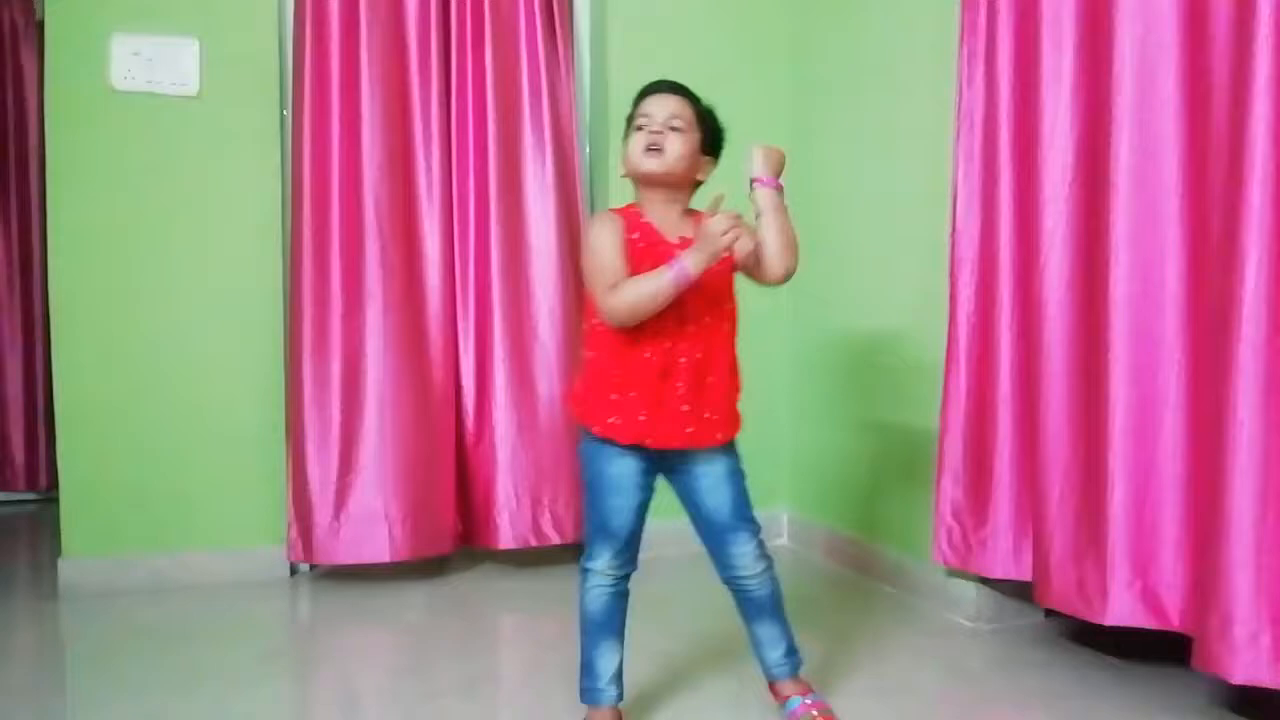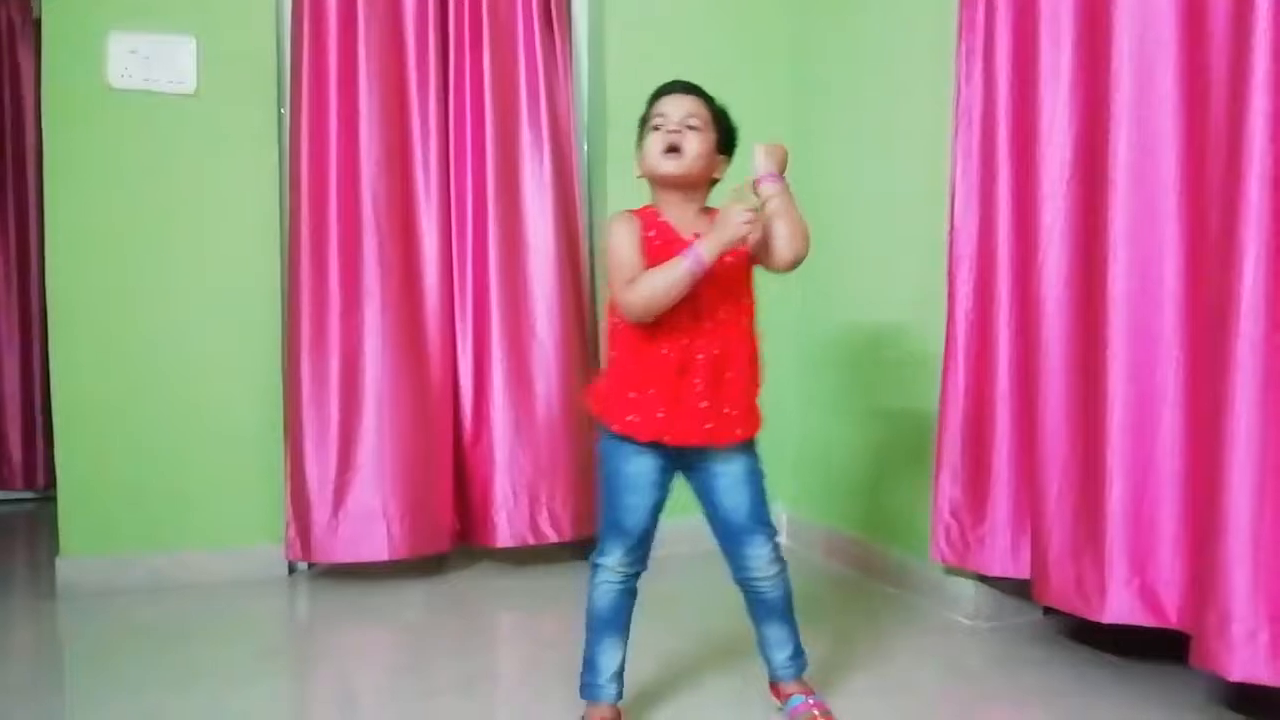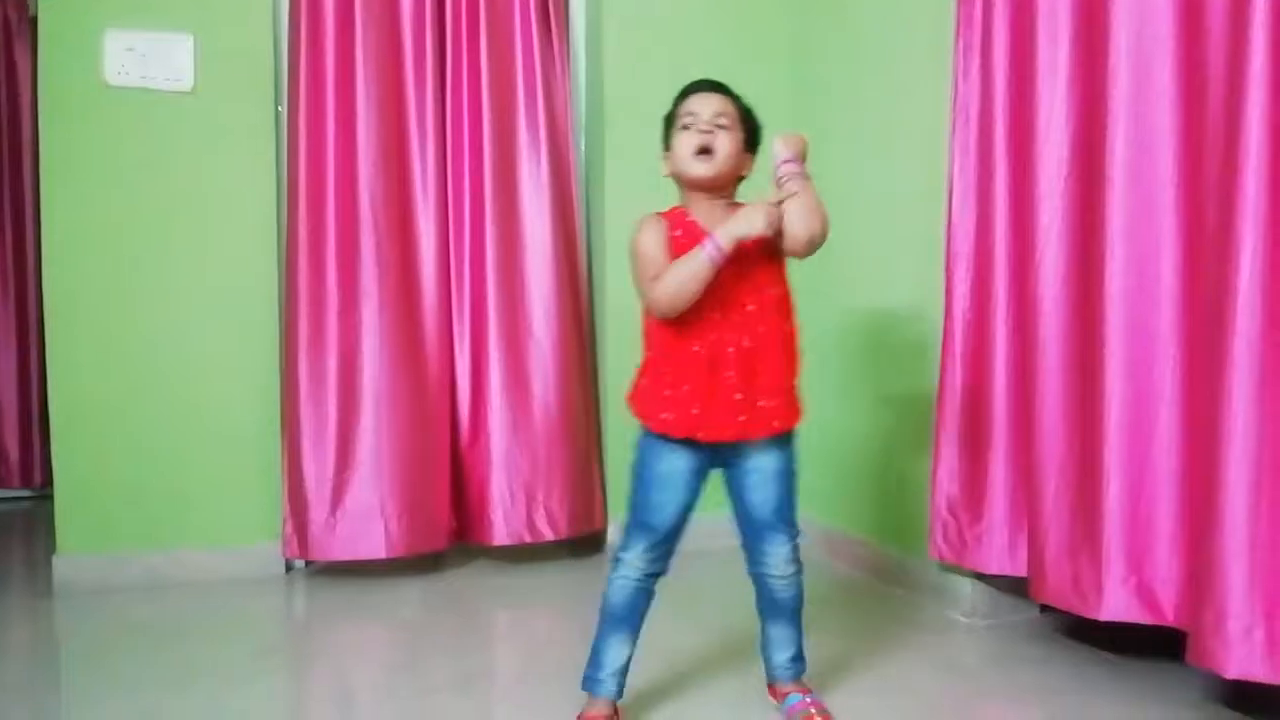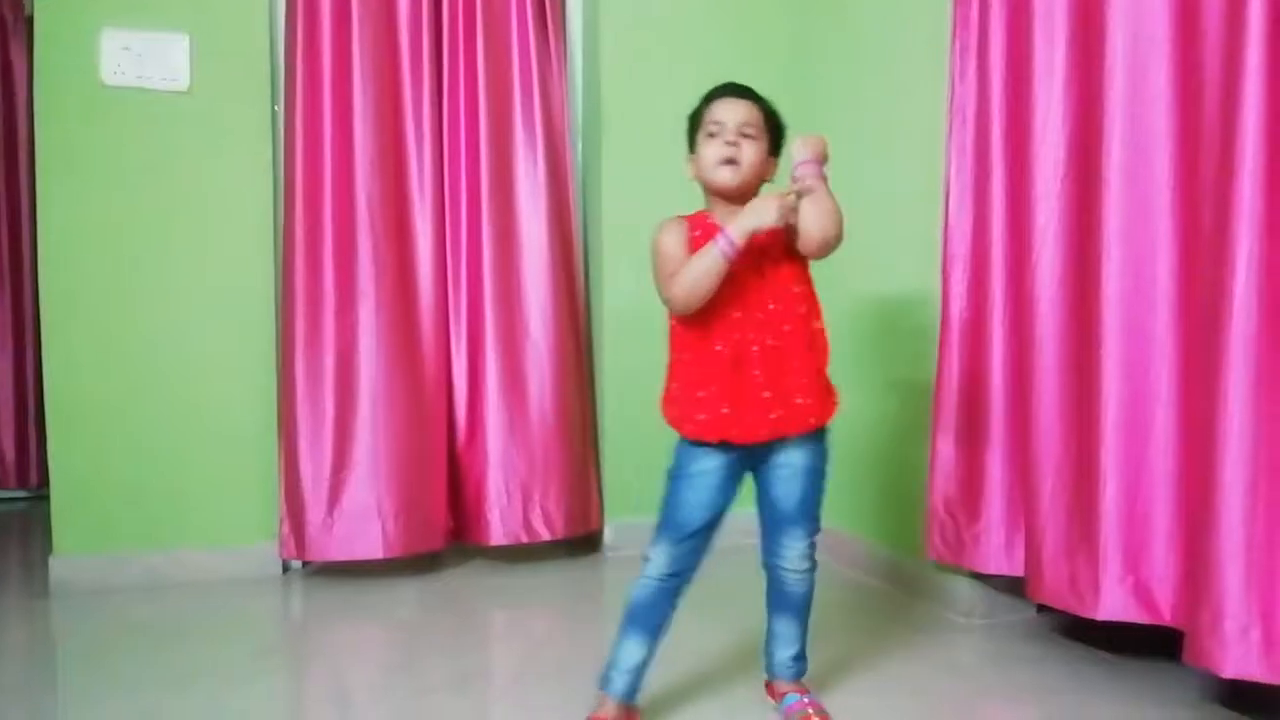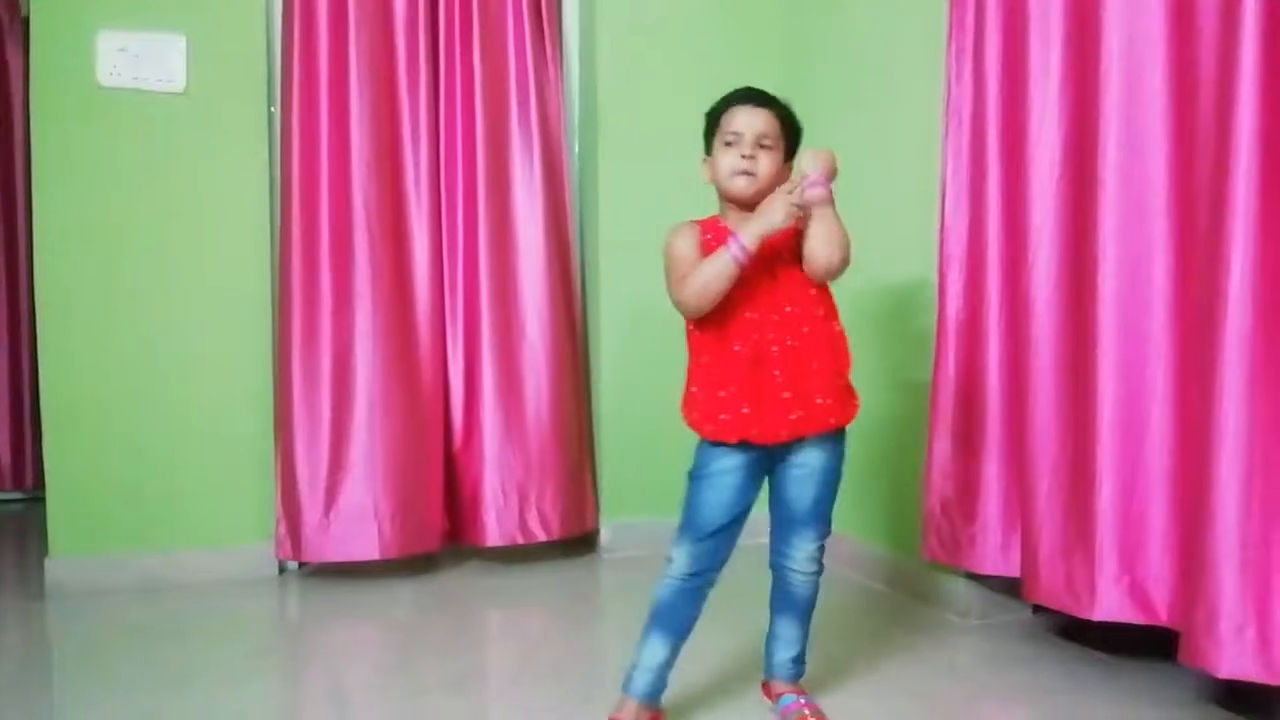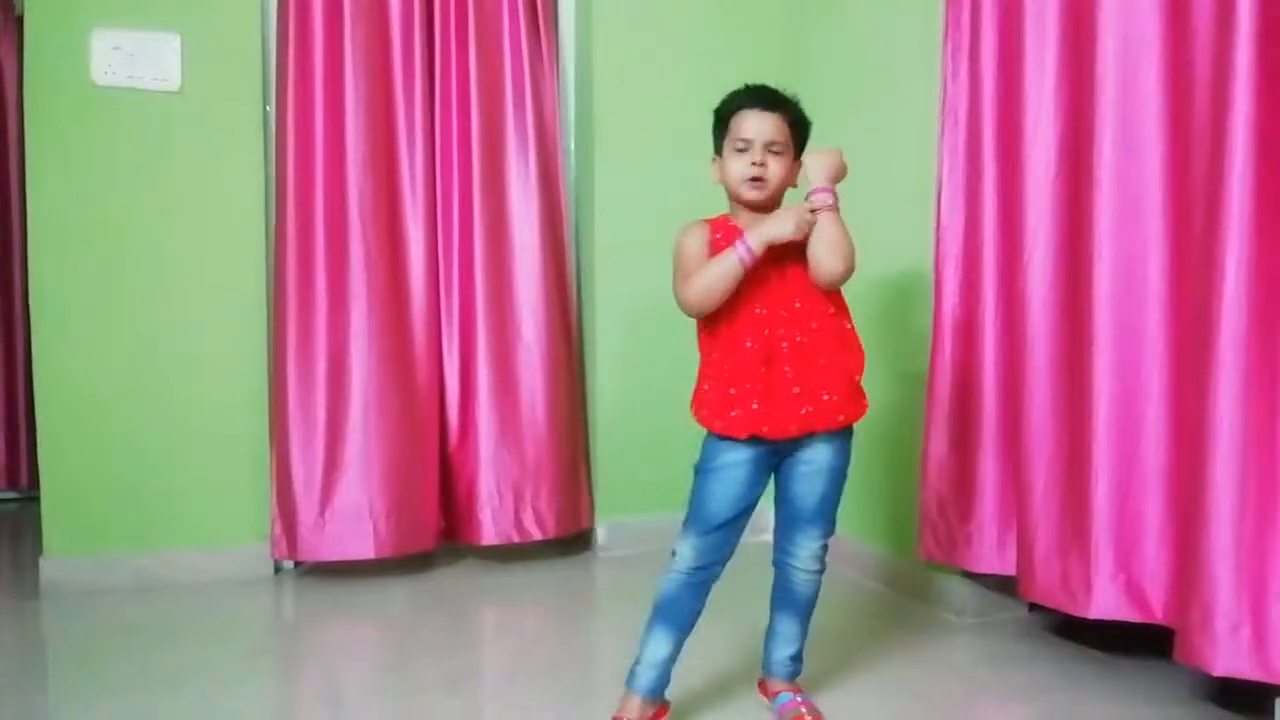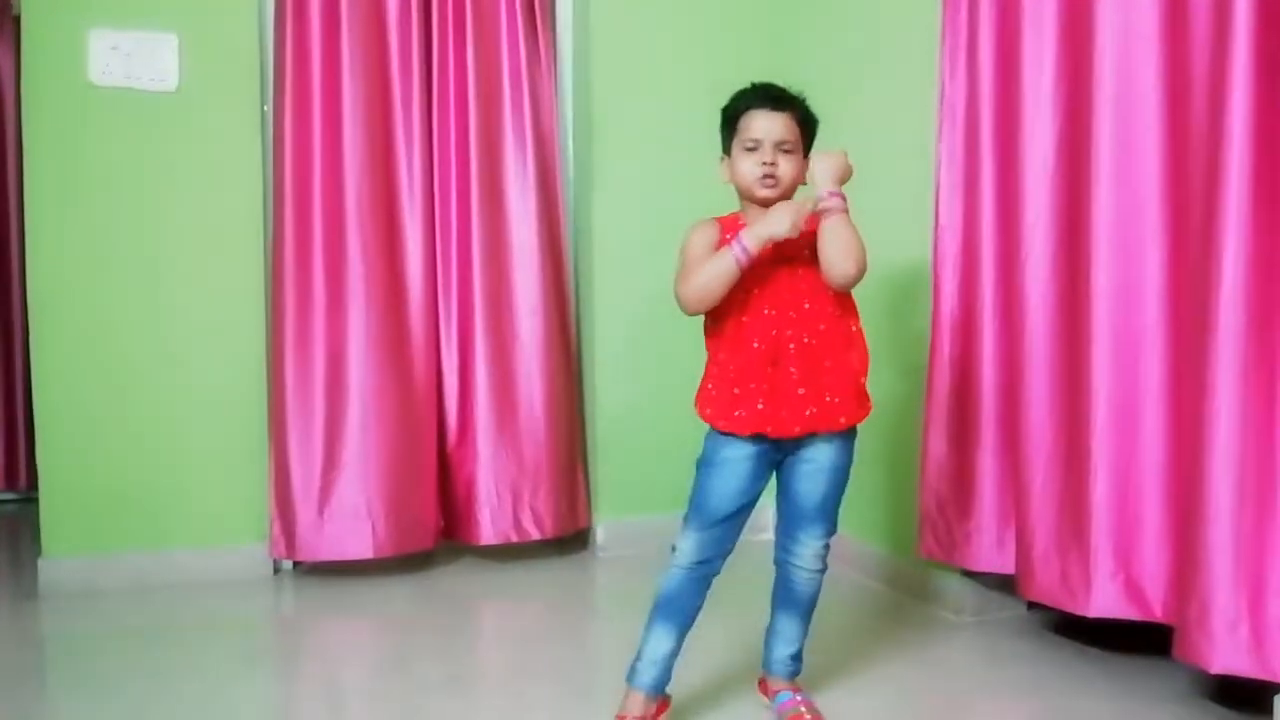
dt=0.1s
person 1, frame 1
left shoulder: (721, 231)
right shoulder: (610, 229)
left elbow: (779, 270)
right elbow: (617, 307)
left wrist: (766, 182)
right wrist: (697, 258)
left hip: (704, 431)
right hip: (618, 432)
left knee: (746, 558)
right knee: (607, 566)
person 1, frame 2
left shoulder: (735, 225)
right shoulder: (629, 230)
left elbow: (790, 253)
right elbow: (633, 303)
left wrist: (770, 177)
right wrist: (708, 248)
left hip: (723, 430)
right hip: (636, 429)
left knee: (759, 558)
right knee: (616, 564)
person 1, frame 3
left shoulder: (768, 223)
right shoulder: (656, 230)
left elbow: (809, 235)
right elbow: (665, 298)
left wrist: (791, 166)
right wrist: (731, 233)
left hip: (763, 428)
right hip: (675, 429)
left knee: (778, 559)
right knee: (638, 559)
person 1, frame 4
left shoulder: (785, 222)
right shoulder: (677, 233)
left elbow: (824, 236)
right elbow: (682, 296)
left wrist: (809, 167)
right wrist: (744, 227)
left hip: (794, 426)
right hip: (710, 429)
left knee: (794, 556)
right knee: (667, 560)
person 1, frame 5
left shoulder: (802, 229)
right shoulder: (691, 239)
left elbow: (828, 263)
right elbow: (691, 298)
left wrist: (817, 186)
right wrist: (755, 231)
left hip: (814, 428)
right hip: (730, 432)
left knee: (800, 558)
right knee: (691, 562)
person 1, frame 6
left shoulder: (810, 231)
right shoulder: (700, 237)
left elbow: (834, 271)
right elbow: (694, 298)
left wrist: (823, 188)
right wrist: (762, 236)
left hip: (821, 424)
right hip: (737, 427)
left knee: (803, 557)
right knee: (695, 556)
person 1, frame 7
left shoulder: (823, 228)
right shoulder: (712, 235)
left elbow: (846, 271)
right elbow: (691, 296)
left wrist: (830, 190)
right wrist: (760, 234)
left hip: (825, 424)
right hip: (740, 424)
left knee: (805, 555)
right knee: (695, 553)
